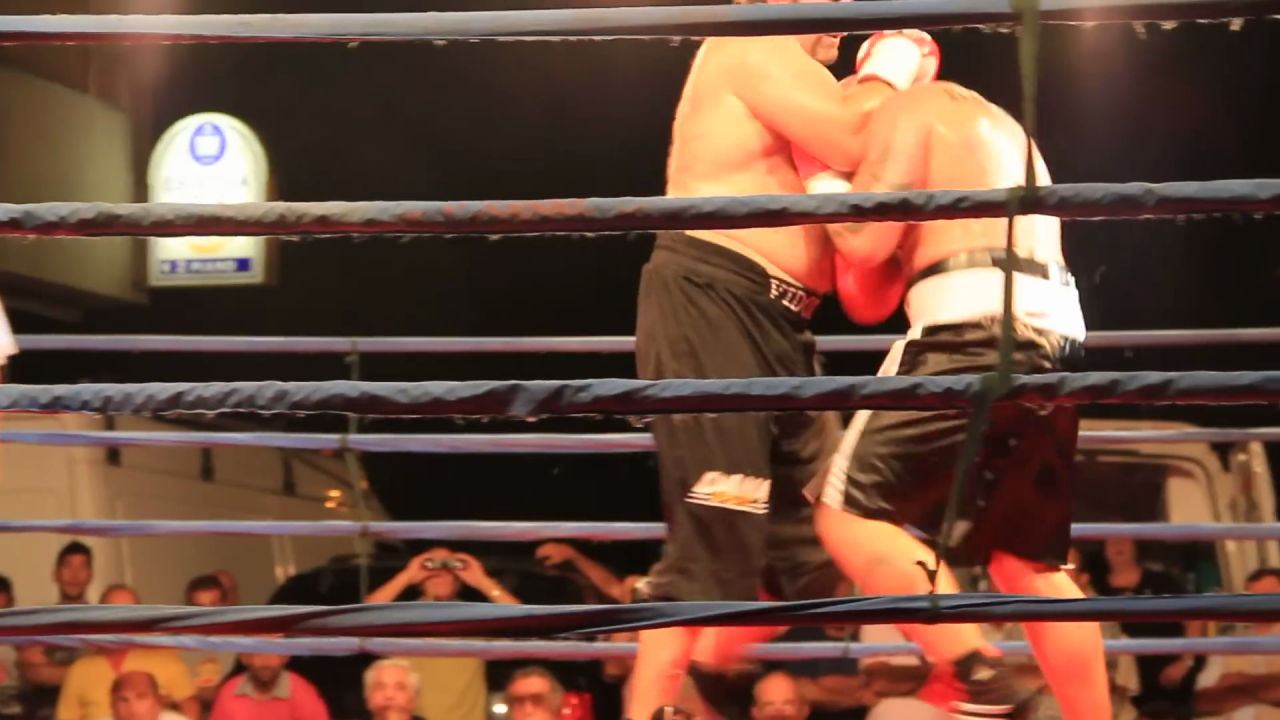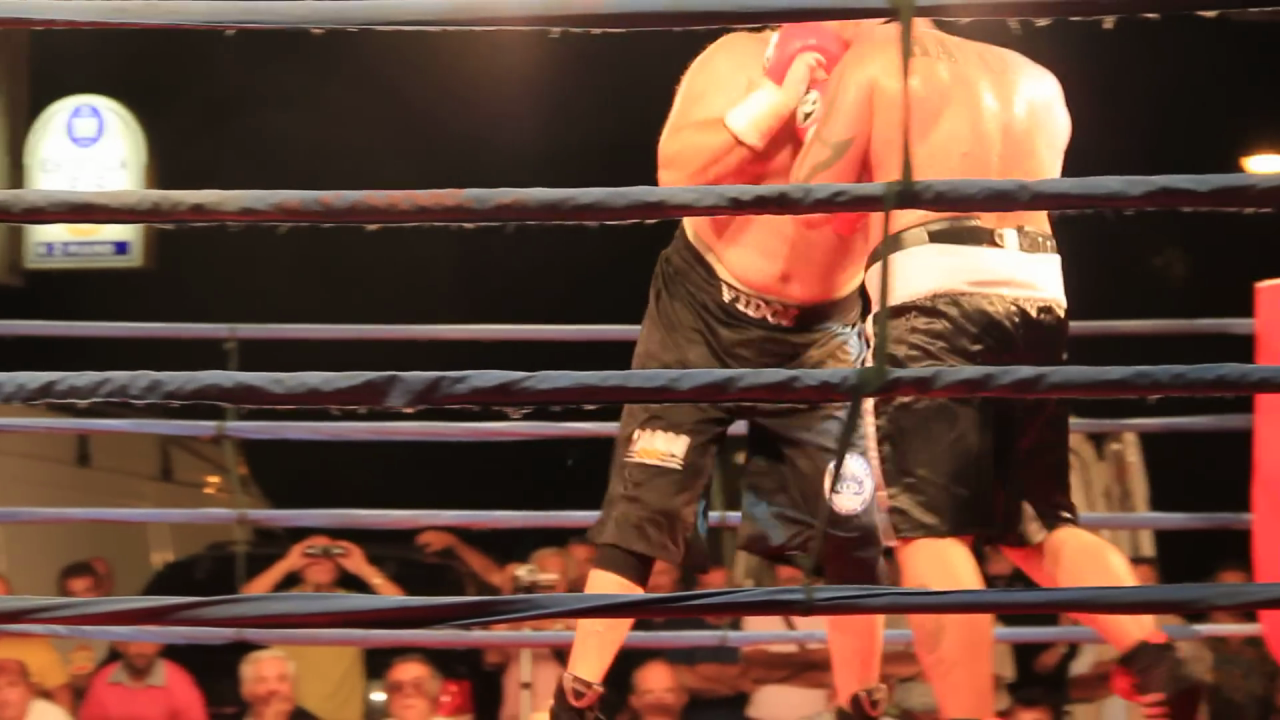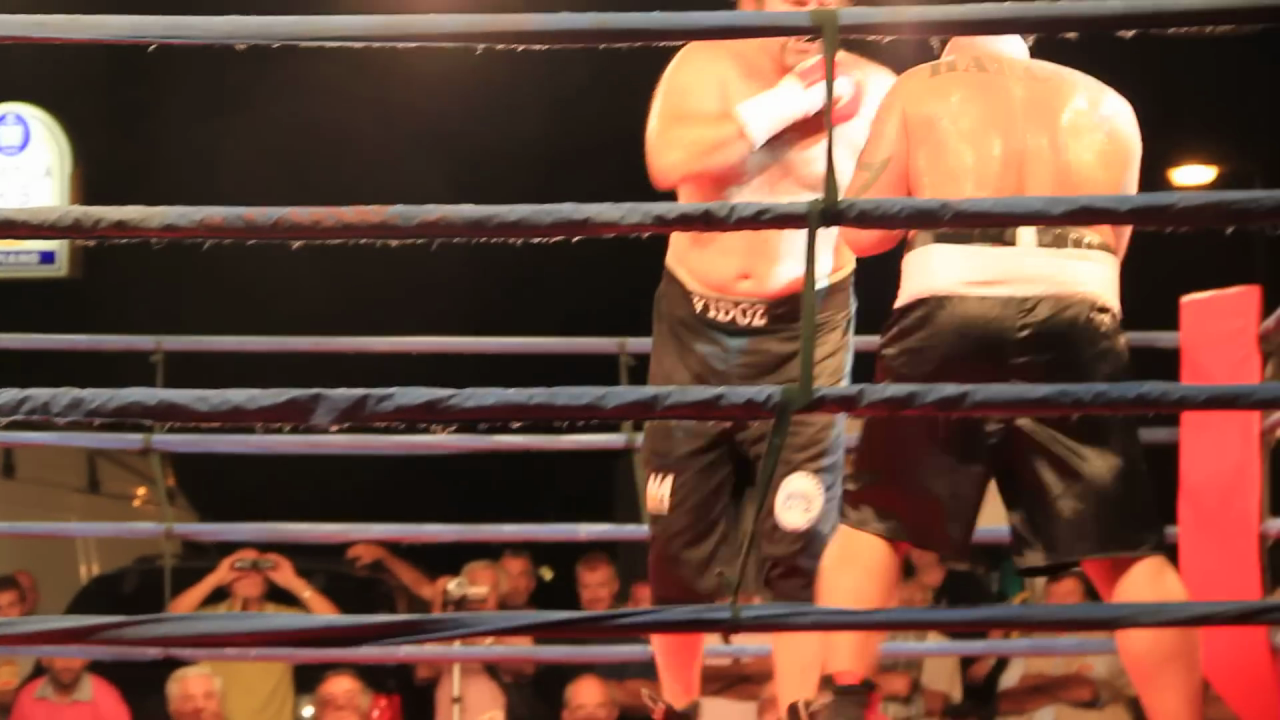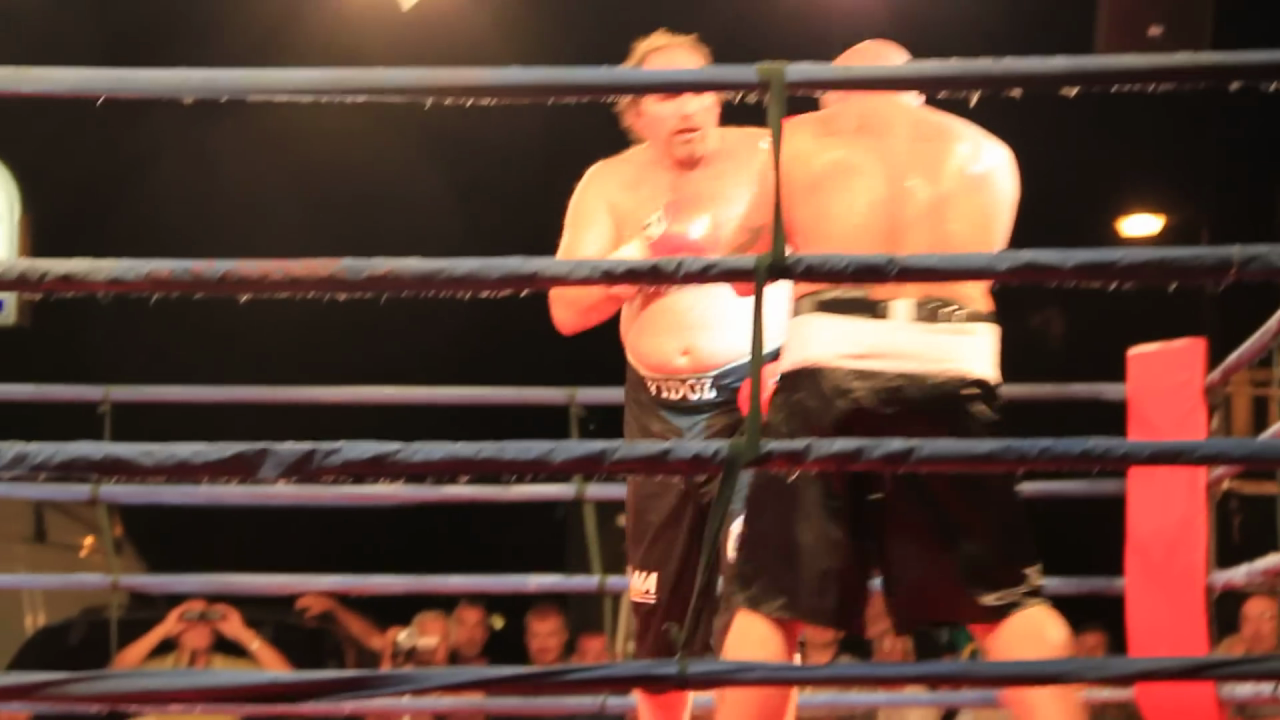
dt=0.4s
person 1, frame 1
left shoulder: (793, 78)
right elbow: (844, 137)
right wrist: (893, 67)
left hip: (772, 322)
right hip: (710, 308)
left knee: (809, 530)
right knee: (716, 536)
person 1, frame 2
right shoulder: (736, 60)
right elbow: (677, 172)
right wrist: (779, 93)
left hip: (818, 331)
right hip: (703, 312)
left knee: (851, 521)
right knee: (649, 506)
person 1, frame 3
left shoulder: (866, 87)
right shoulder: (704, 64)
right elbow: (670, 157)
right wrist: (793, 95)
left hip: (805, 330)
right hip: (696, 328)
left knee: (801, 538)
right knee: (677, 535)
person 1, frame 4
left shoulder: (768, 157)
right shoulder: (611, 185)
right elbow: (568, 312)
right wrist: (646, 247)
right hip: (661, 413)
right knee: (658, 610)
person 2, frame 1
left shoulder: (908, 111)
right shoulder: (993, 126)
left elbow: (860, 243)
left wrist: (820, 176)
left hip: (974, 331)
right hip: (1053, 336)
left knee: (850, 516)
right knee: (1029, 561)
left ankle: (972, 665)
person 2, frame 2
left shoulder: (872, 63)
right shoulder: (1037, 84)
left elbow: (815, 202)
left wrist: (830, 108)
left hip: (931, 302)
right hip: (1031, 303)
left knee: (929, 534)
right knee: (1041, 525)
right ankle: (1152, 658)
person 2, frame 3
left shoulder: (923, 88)
right shoulder: (1109, 106)
left elbow: (860, 229)
left hip: (952, 307)
right hip: (1075, 310)
left knee: (870, 521)
right knee: (1126, 555)
person 2, frame 4
left shoulder: (804, 140)
right shoulder: (989, 153)
left hip: (828, 375)
right hip: (952, 378)
left knee: (770, 605)
right knee: (1005, 600)
